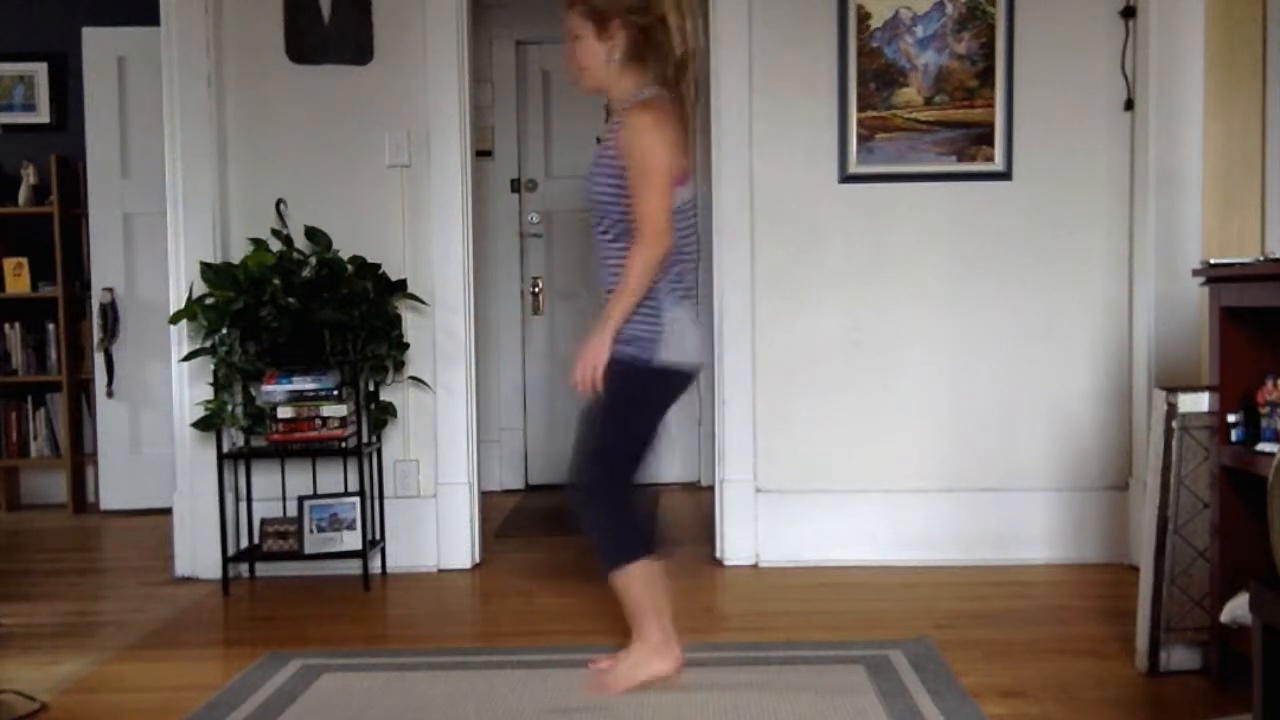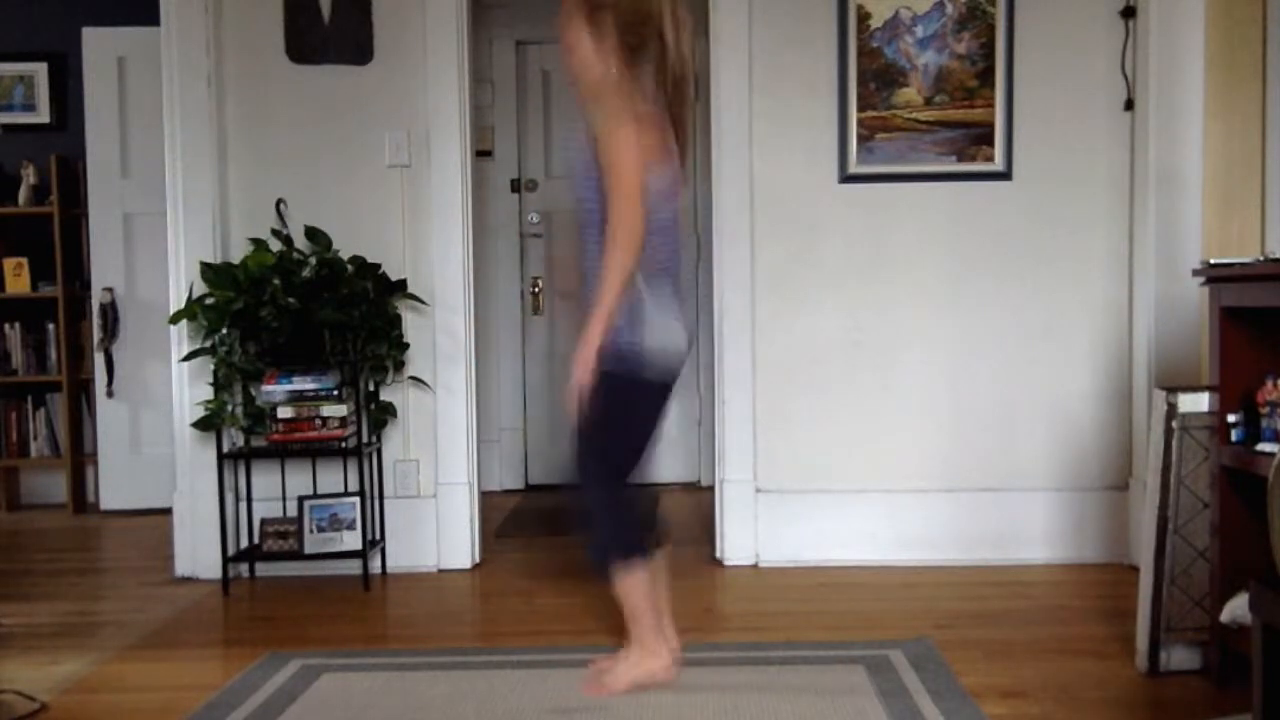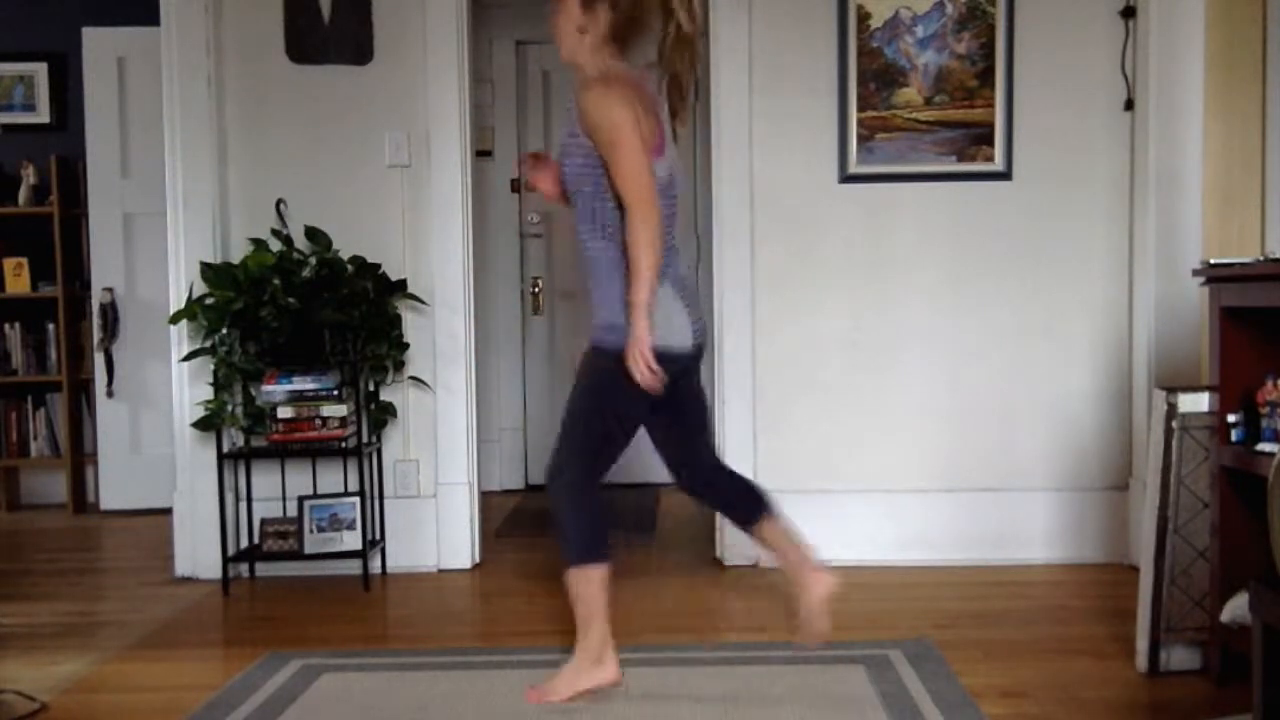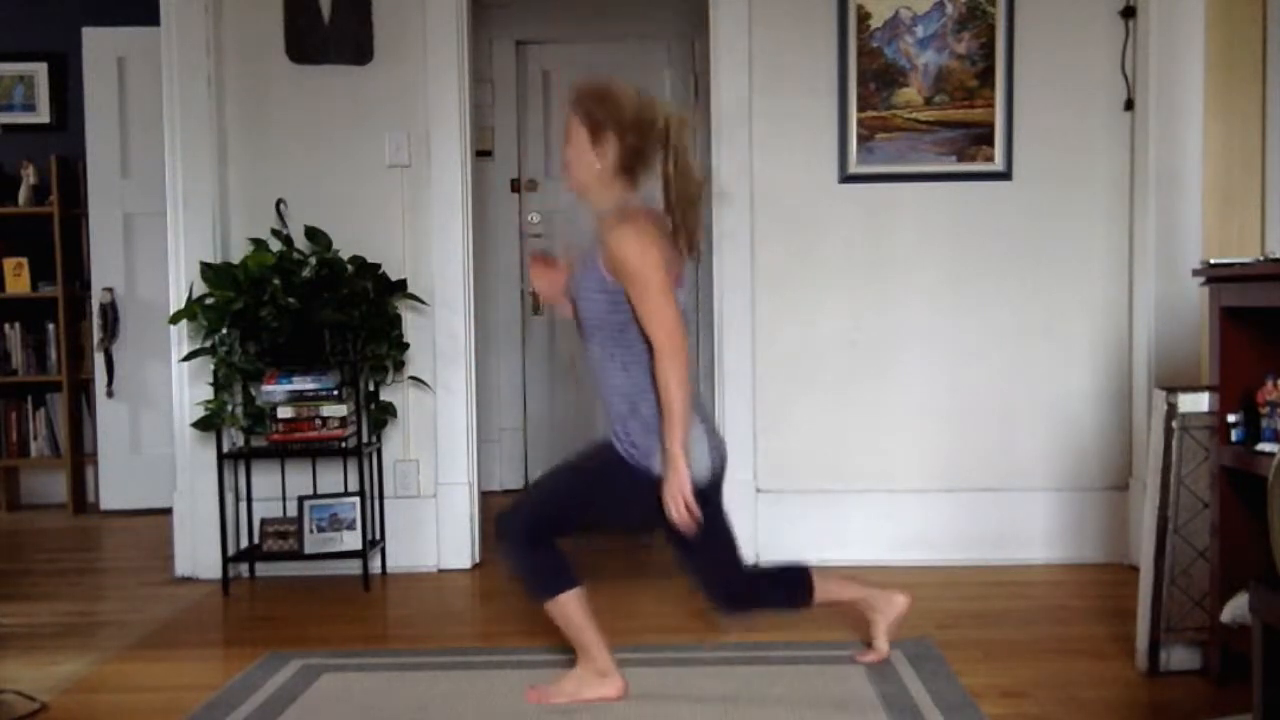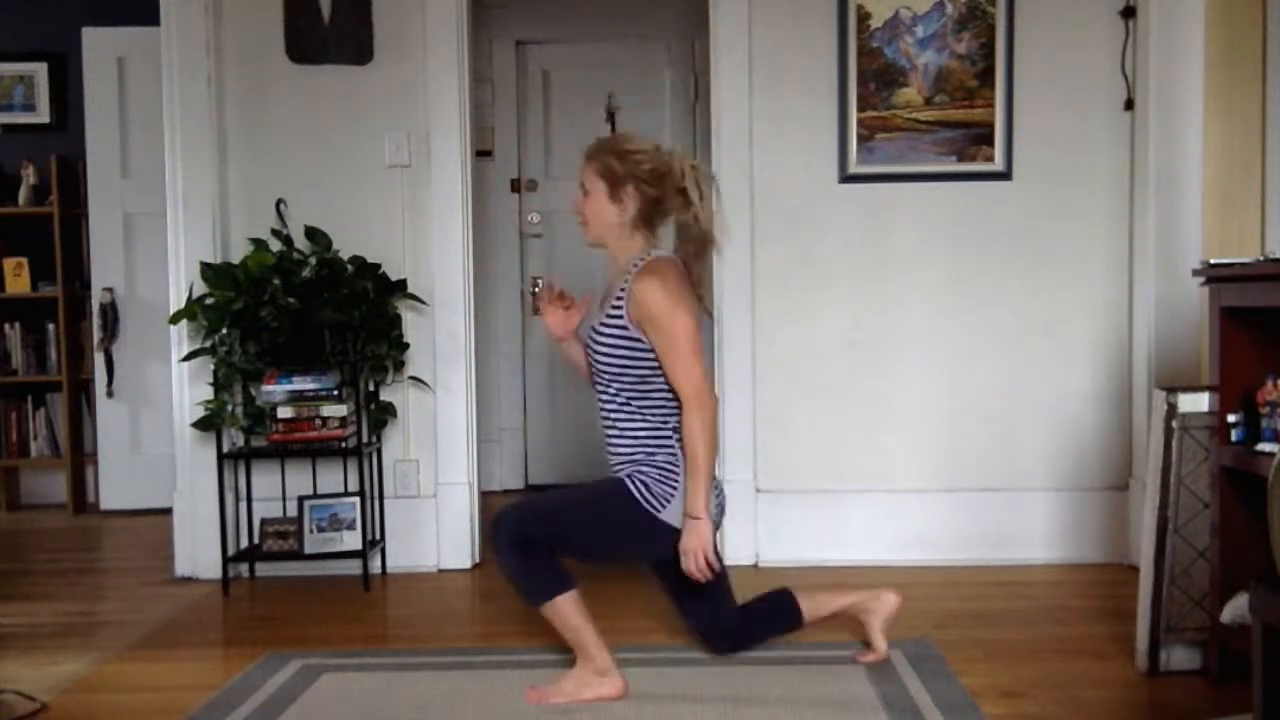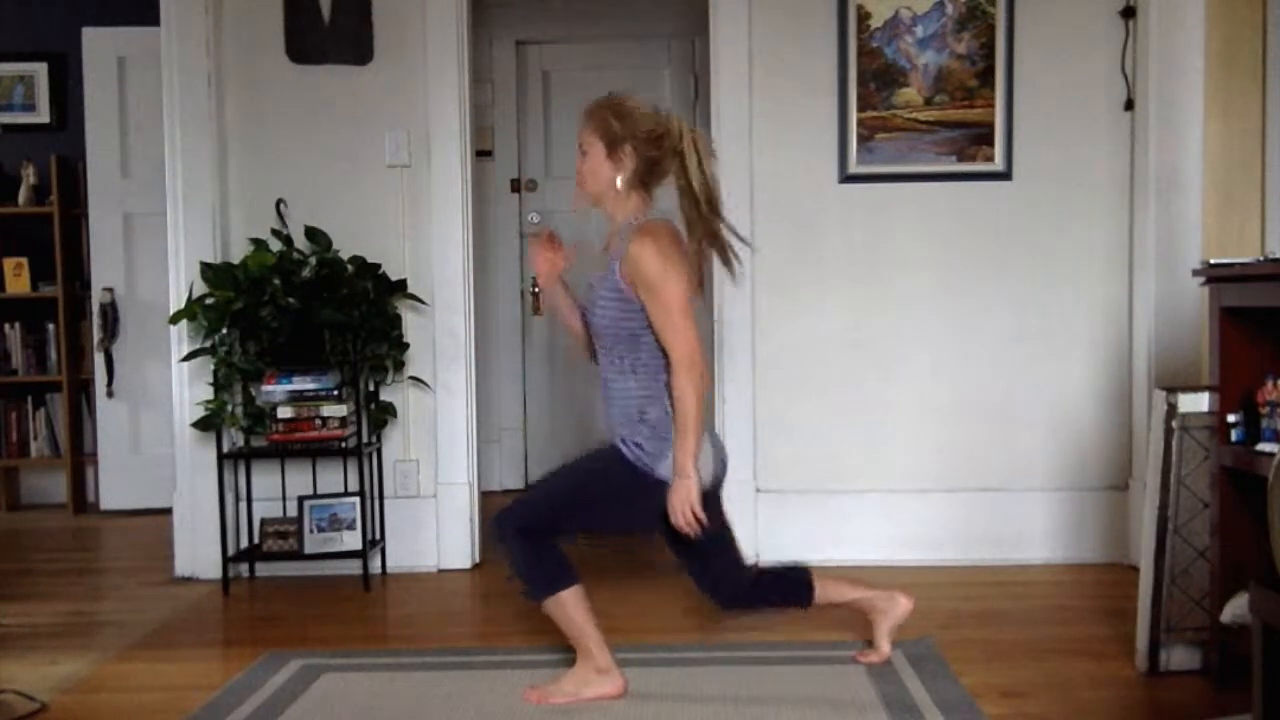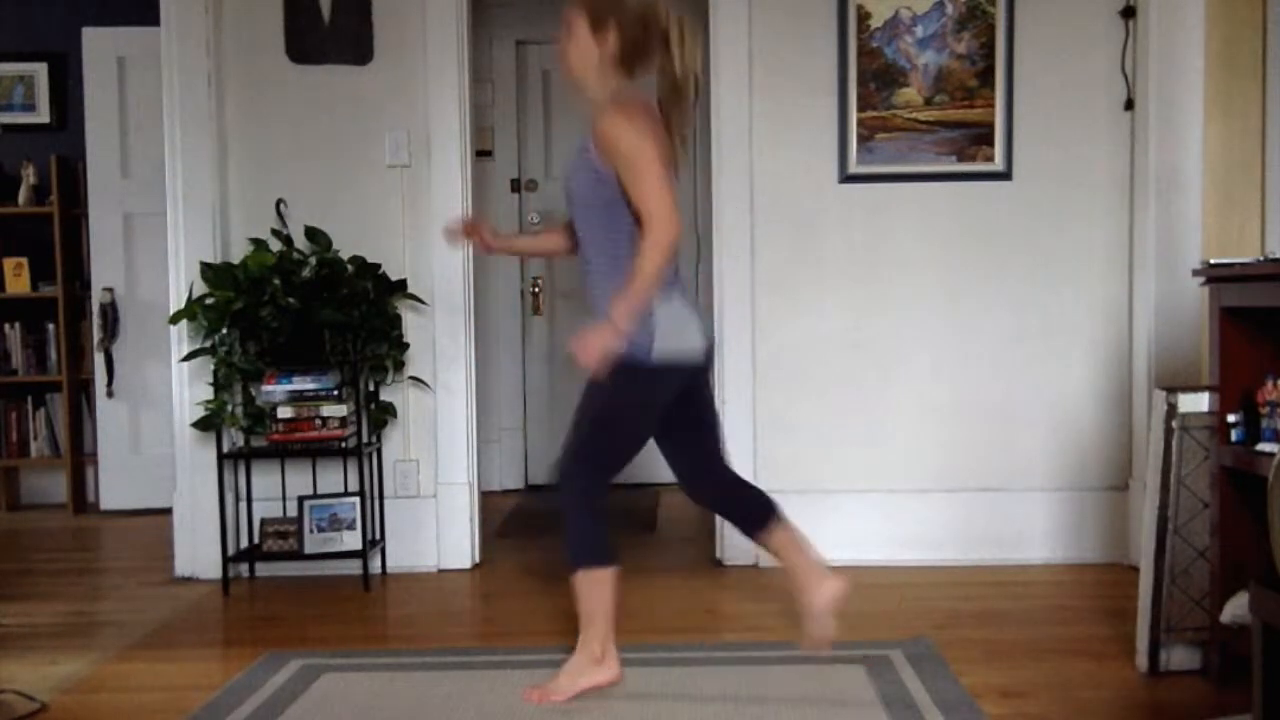
dt=0.2s
person 1, frame 1
left shoulder: (642, 120)
right shoulder: (643, 117)
left elbow: (653, 240)
left wrist: (602, 335)
left hip: (650, 340)
right hip: (649, 338)
left knee: (595, 482)
right knee: (607, 484)
left ankle: (656, 645)
right ankle: (655, 637)
person 1, frame 2
left shoulder: (617, 109)
right shoulder: (641, 105)
left elbow: (626, 230)
left wrist: (592, 333)
left hip: (635, 334)
right hip: (650, 329)
left knee: (599, 483)
right knee: (610, 478)
left ankle: (652, 647)
right ankle: (653, 634)
person 1, frame 3
left shoulder: (603, 94)
right shoulder: (637, 93)
left elbow: (644, 211)
left wrist: (638, 325)
right wrist: (560, 190)
left hip: (639, 326)
right hip: (671, 322)
left knee: (571, 478)
right knee: (697, 469)
left ankle: (595, 653)
right ankle: (808, 573)
person 1, frame 4
left shoulder: (626, 236)
right shoulder: (619, 234)
left elbow: (671, 351)
left wrist: (673, 464)
right wrist: (561, 295)
left hip: (655, 455)
right hip: (655, 450)
left knee: (520, 527)
right knee: (733, 584)
left ankle: (596, 671)
right ankle: (875, 600)
person 1, frame 5
left shoulder: (655, 285)
right shoulder: (630, 282)
left elbow: (698, 402)
right elbow: (614, 381)
left wrist: (696, 515)
right wrist: (566, 338)
left hip: (663, 496)
right hip: (659, 493)
left knee: (513, 533)
right knee: (723, 629)
left ankle: (596, 672)
right ankle: (867, 602)
person 1, frame 6
left shoulder: (646, 247)
right shoulder: (625, 242)
left elbow: (689, 363)
right elbow: (599, 343)
left wrist: (684, 473)
right wrist: (554, 286)
left hip: (656, 460)
right hip: (657, 453)
left knee: (518, 526)
right knee: (730, 586)
left ankle: (596, 670)
right ankle: (877, 602)
person 1, frame 7
left shoulder: (619, 118)
right shoulder: (617, 119)
left elbow: (662, 232)
right elbow: (590, 235)
left wrist: (612, 327)
right wrist: (503, 244)
left hip: (651, 344)
right hip: (669, 343)
left knee: (578, 486)
right knee: (705, 478)
left ankle: (594, 656)
right ankle: (813, 579)
